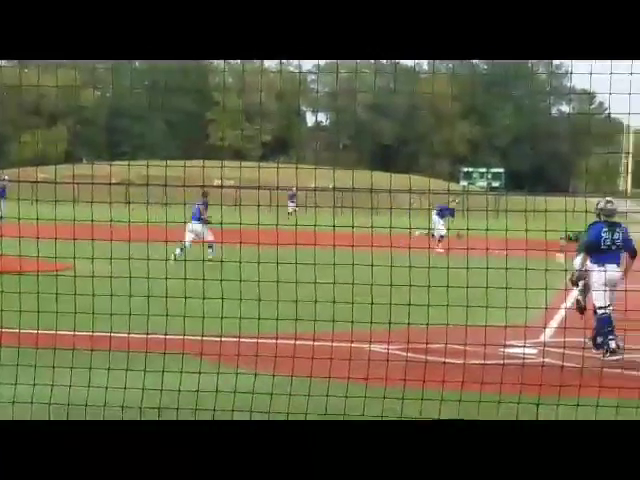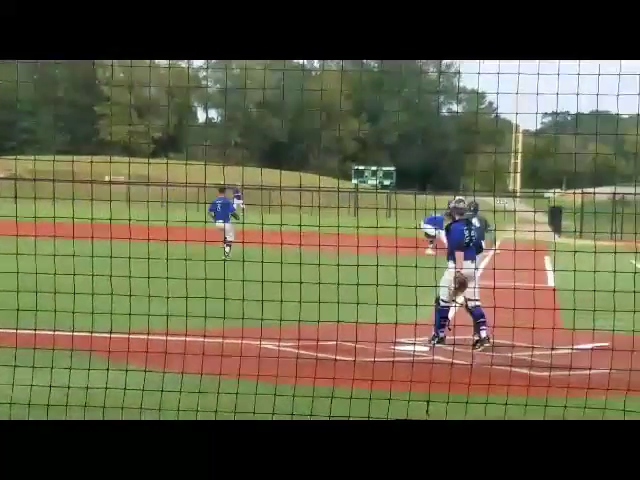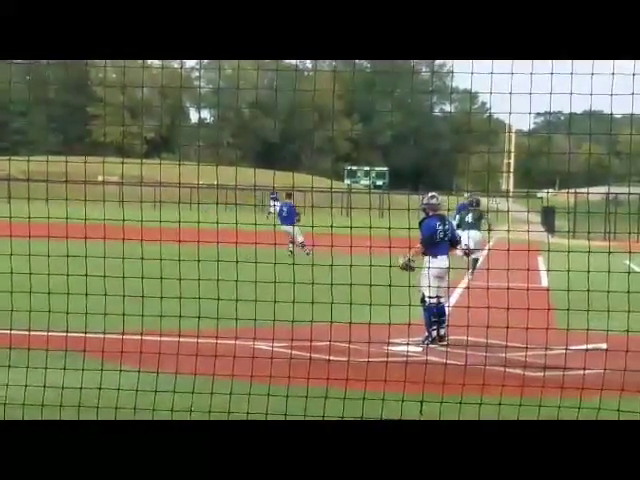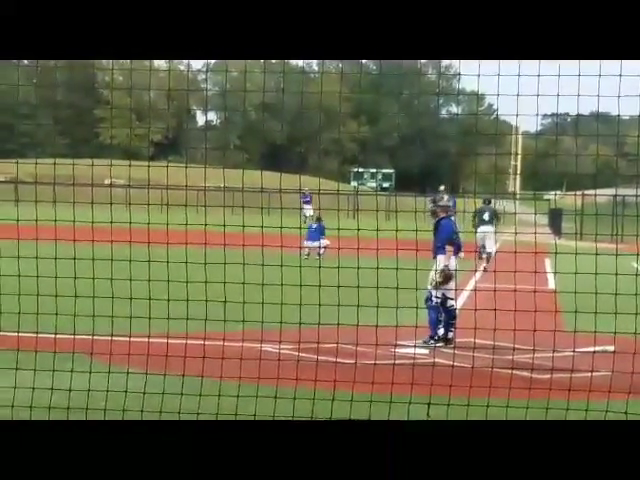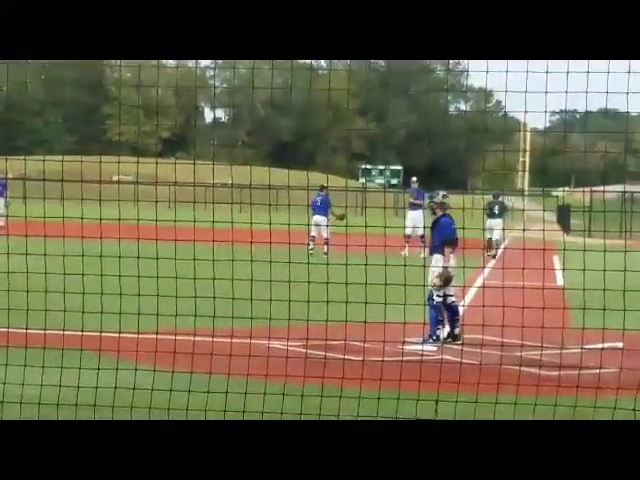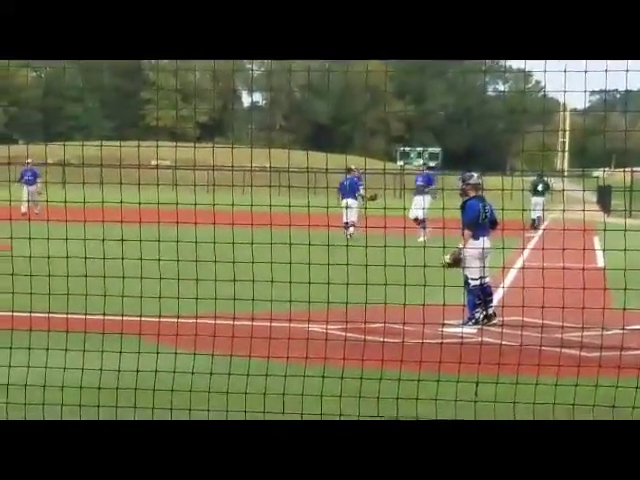
dt=0.7s
person 1, frame 1
left shoulder: (596, 228)
right shoulder: (622, 229)
left elbow: (586, 252)
right elbow: (632, 253)
left wrist: (578, 270)
right wrist: (625, 272)
left hip: (598, 272)
right hip: (615, 272)
left knee: (601, 310)
right knee: (605, 307)
left ankle: (612, 347)
right ankle: (600, 341)
person 1, frame 2
left shoulder: (455, 226)
right shoulder: (471, 226)
left elbow: (459, 249)
right elbow: (479, 249)
left wrist: (459, 271)
left hip: (457, 268)
right hip: (472, 267)
left knee: (443, 302)
right knee: (473, 304)
left ankle: (439, 336)
right ankle: (483, 336)
person 1, frame 3
left shoulder: (428, 222)
right shoulder: (447, 221)
left elbow: (423, 245)
right elbow: (454, 243)
left wrist: (409, 257)
left hip: (432, 262)
right hip: (445, 262)
left knee: (428, 300)
right knee: (440, 300)
left ankle: (431, 336)
right ankle: (441, 335)
person 1, frame 4
left shoulder: (444, 223)
right shoulder: (450, 223)
left elbow: (449, 245)
right elbow: (458, 248)
left wrist: (445, 265)
left hip: (443, 263)
right hip: (450, 263)
left knee: (433, 300)
right knee: (449, 301)
left ankle: (436, 336)
right ankle: (448, 336)
person 1, frame 5
left shoulder: (443, 222)
right shoulder: (447, 220)
left elbow: (448, 245)
right elbow: (453, 243)
left wrist: (445, 267)
left hip: (441, 261)
right hip: (445, 261)
left knee: (435, 298)
right knee: (449, 298)
left ankle: (436, 335)
right ankle: (455, 333)
person 1, frame 6
left shoulder: (471, 204)
right shoulder: (485, 203)
left elbow: (469, 229)
right elbow: (494, 224)
left wrist: (461, 248)
left hip: (473, 245)
right hip: (485, 243)
left knee: (472, 282)
right knee: (484, 280)
left ankle: (474, 317)
right ankle: (490, 313)
